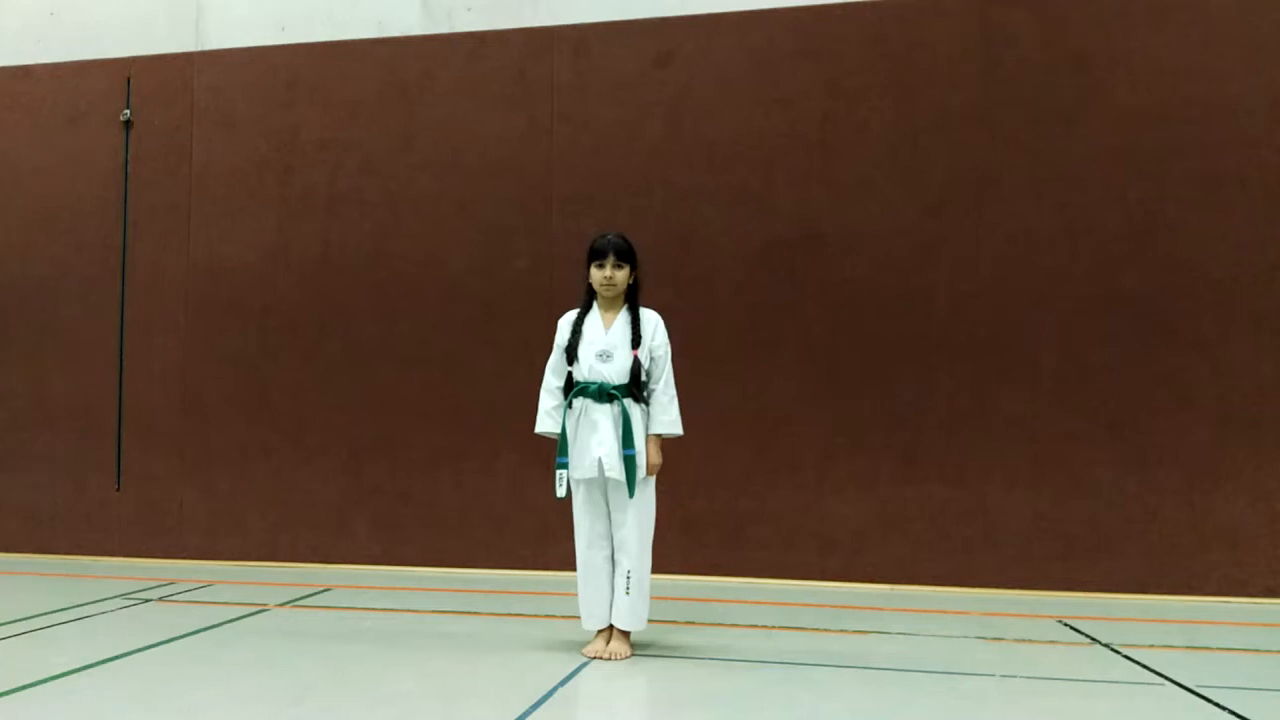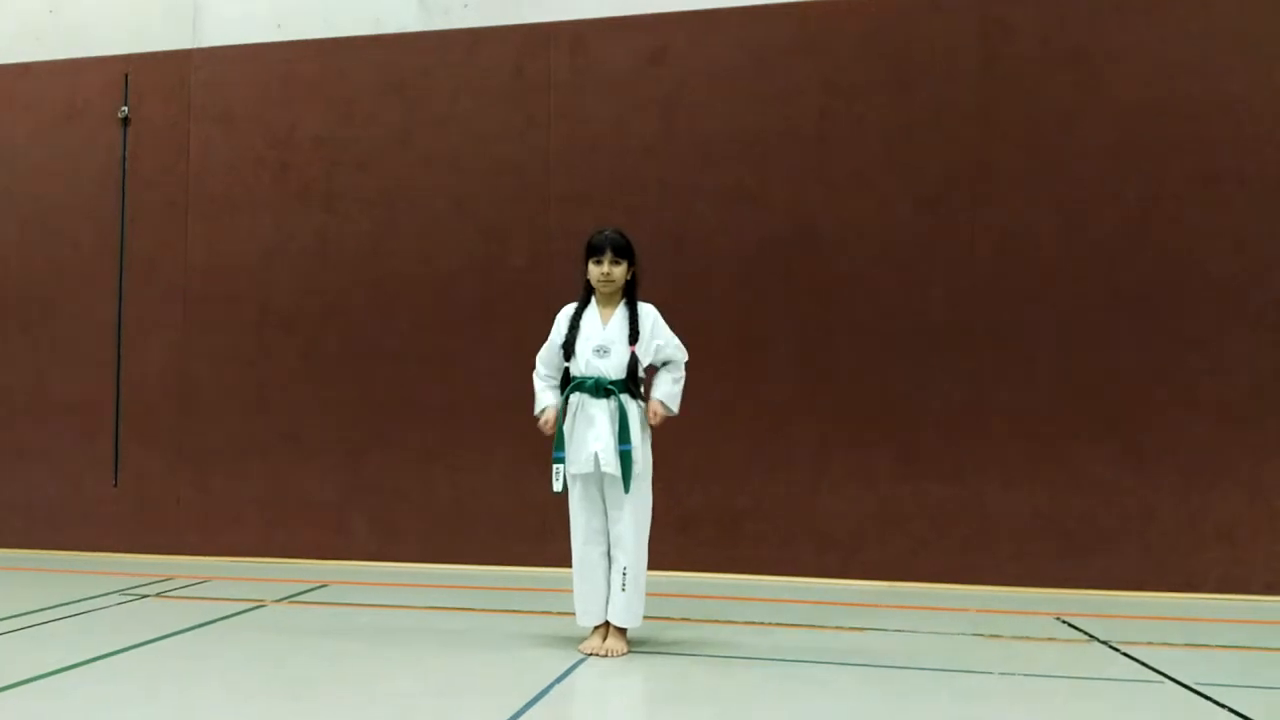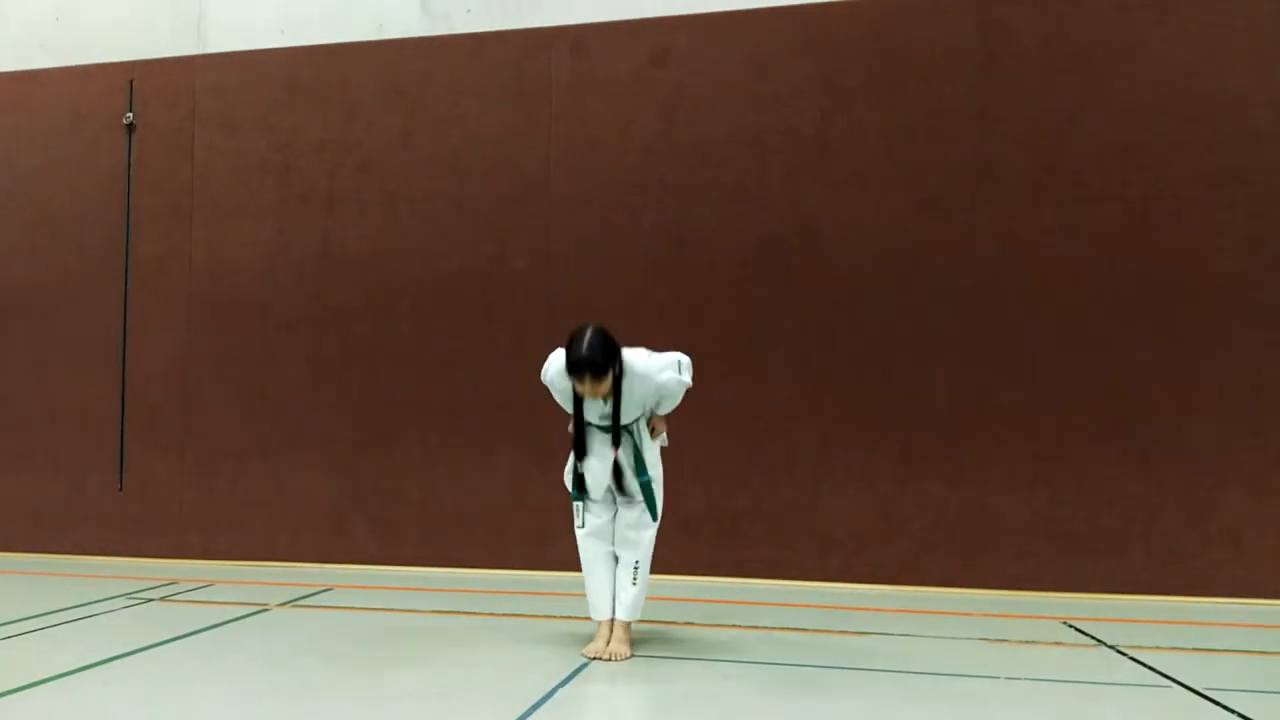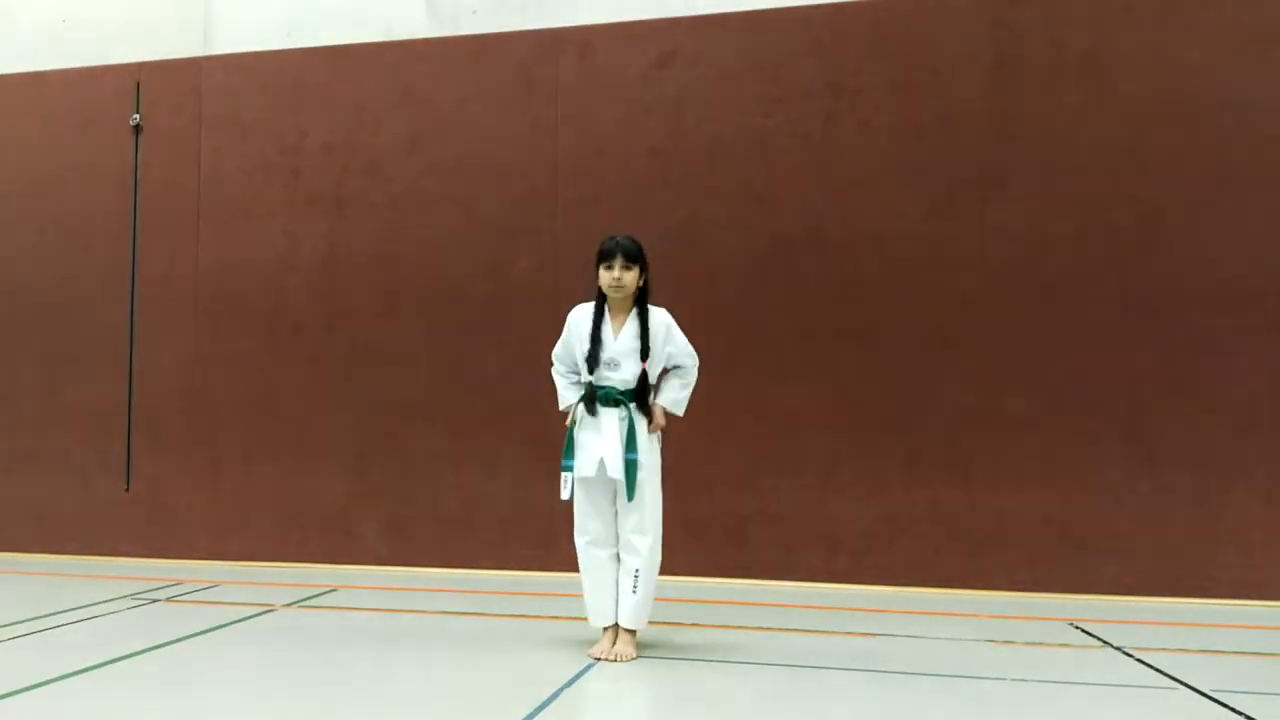
dt=1s
person 1, frame 1
left shoulder: (649, 323)
right shoulder: (570, 323)
left elbow: (661, 385)
right elbow: (554, 383)
left wrist: (655, 441)
right wrist: (557, 440)
left hip: (629, 436)
right hip: (583, 436)
left knee: (630, 535)
right knee: (591, 536)
left ankle: (622, 629)
right ankle: (600, 627)
person 1, frame 2
left shoulder: (646, 316)
right shoulder: (569, 316)
left elbow: (675, 360)
right elbow: (547, 367)
left wrist: (660, 399)
right wrist: (549, 406)
left hip: (625, 430)
right hip: (581, 429)
left knee: (626, 529)
right knee: (587, 530)
left ankle: (619, 626)
right ankle: (596, 624)
person 1, frame 3
left shoulder: (645, 371)
right shoulder: (558, 370)
left elbow: (682, 367)
left wrist: (660, 414)
right wrist: (577, 416)
left hip: (636, 447)
right hip: (592, 445)
left knee: (634, 532)
right knee: (594, 528)
left ankle: (622, 627)
right ankle: (603, 624)
person 1, frame 4
left shoulder: (659, 321)
right shoulder: (580, 318)
left elbow: (686, 365)
right elbow: (562, 366)
left wrist: (663, 407)
right wrist: (572, 404)
left hip: (636, 434)
right hip: (590, 433)
left knee: (639, 533)
right knee: (593, 533)
left ankle: (628, 630)
right ankle: (607, 627)
